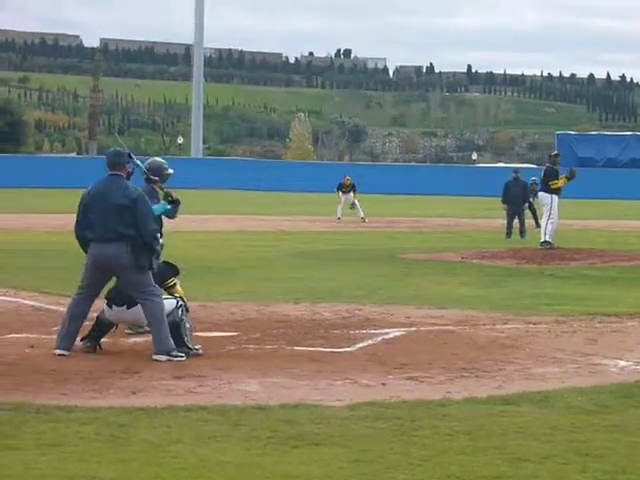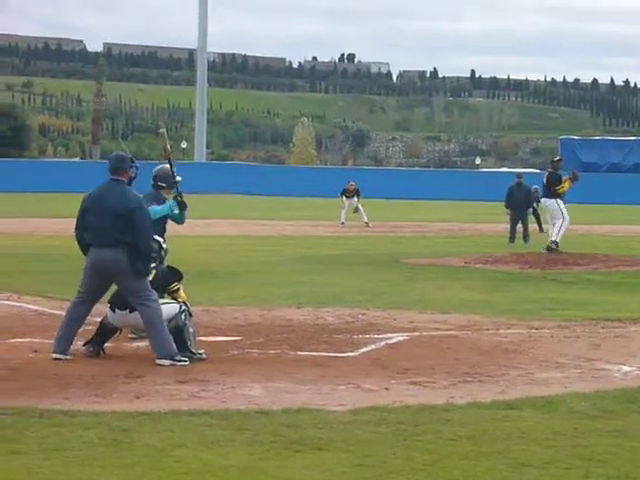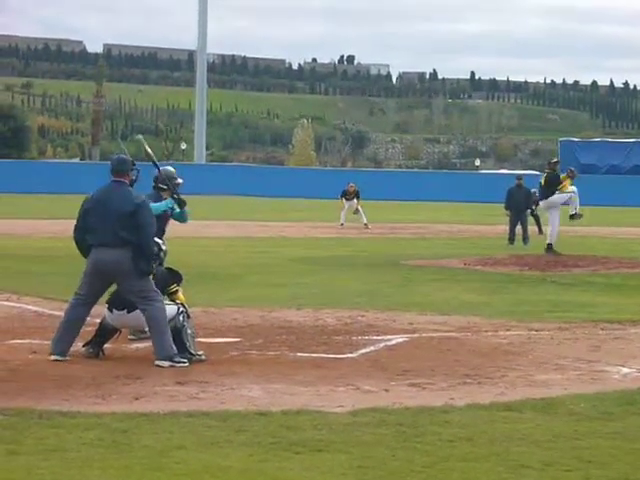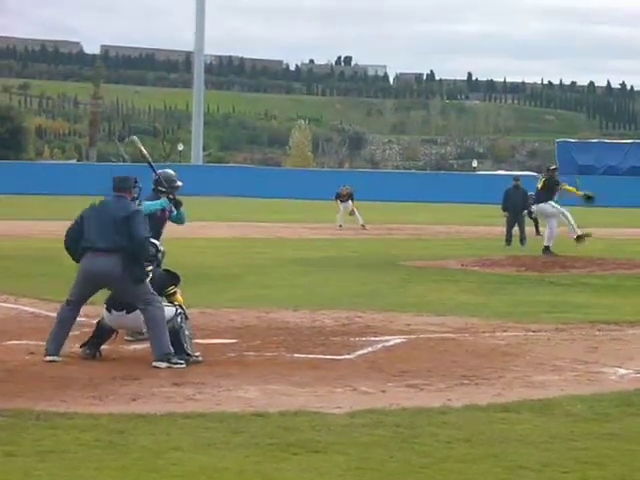
dt=0.4s
person 1, frame 1
left shoulder: (91, 192)
right shoulder: (133, 193)
left elbow: (79, 228)
right elbow: (148, 228)
left wrist: (91, 249)
right wrist: (153, 250)
left hip: (97, 251)
right hip: (125, 252)
left knee: (82, 296)
right knee: (151, 296)
left ankle: (63, 344)
right ankle: (163, 349)
person 1, frame 2
left shoulder: (92, 196)
right shoulder: (133, 199)
left elbow: (80, 231)
right elbow: (144, 236)
right wrist: (146, 261)
left hip: (96, 256)
right hip: (124, 257)
left knee: (82, 301)
right knee: (148, 302)
left ankle: (60, 348)
right ankle: (166, 353)
person 1, frame 3
left shoulder: (93, 198)
right shoulder: (137, 200)
left elbow: (79, 233)
right elbow: (146, 236)
left wrist: (91, 253)
right wrist: (148, 262)
left hip: (97, 257)
right hip: (126, 258)
left knee: (80, 302)
right knee: (152, 302)
left ankle: (58, 350)
right ankle: (166, 355)
person 1, frame 4
left shoulder: (92, 209)
right shoulder: (133, 211)
left elbow: (70, 238)
right elbow: (141, 242)
right wrist: (142, 264)
left hip: (89, 264)
right hip: (118, 265)
left knee: (71, 305)
right knee: (152, 303)
left ankle: (51, 351)
right ankle: (163, 356)
person 2, frame 1
left shoulder: (155, 193)
right shoulder: (146, 191)
left elbow: (170, 215)
left wrist: (174, 205)
right wrist: (164, 204)
right ankle: (135, 323)
person 2, frame 2
left shoulder: (164, 200)
right shoulder: (150, 197)
left elbow: (179, 220)
right elbow: (150, 214)
left wrist: (181, 209)
right wrist: (172, 204)
right ankle: (138, 327)
person 2, frame 3
left shoulder: (166, 202)
right shoulder: (151, 199)
left elbow: (183, 219)
left wrist: (182, 206)
right wrist: (170, 203)
right ankle: (136, 328)
person 2, frame 4
left shoulder: (165, 205)
right shoulder: (149, 200)
left elbow: (180, 220)
right elbow: (143, 209)
left wrist: (178, 208)
right wrist: (165, 202)
right ankle: (133, 329)
person 3, frame 1
right shoulder: (161, 267)
right elbow: (178, 294)
left hip: (114, 312)
right hip: (139, 311)
right knee: (178, 303)
left ankle: (90, 341)
right ankle: (184, 347)
person 3, frame 2
right shoulder: (165, 272)
right elbow: (182, 299)
left hip: (117, 315)
right knee: (181, 309)
left ankle: (93, 346)
right ankle: (188, 352)
person 3, frame 3
right shoulder: (164, 273)
right elbow: (180, 301)
left hip: (114, 315)
right hip: (139, 315)
right knee: (179, 310)
left ankle: (93, 347)
right ankle: (186, 353)
person 3, frame 4
right shoulder: (162, 275)
right elbow: (177, 302)
left hip: (113, 316)
right hip: (137, 316)
right knee: (178, 312)
left ankle: (90, 348)
right ankle: (183, 354)
